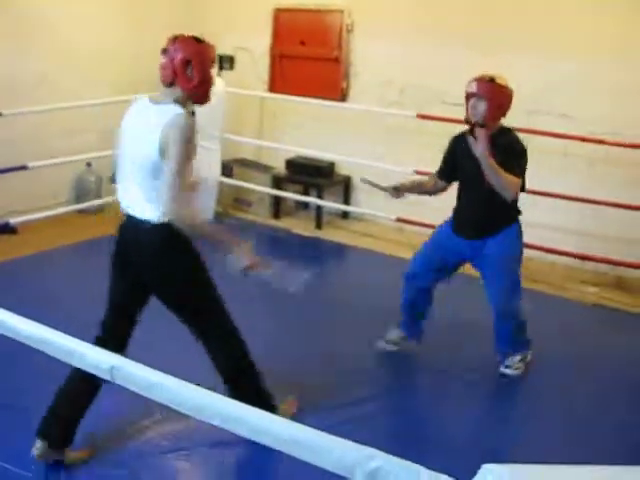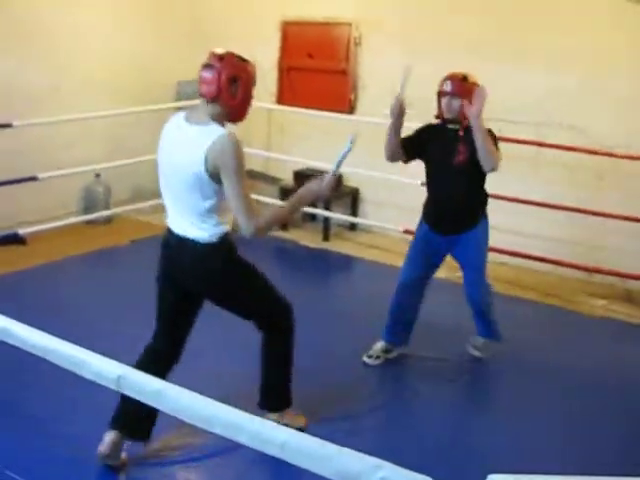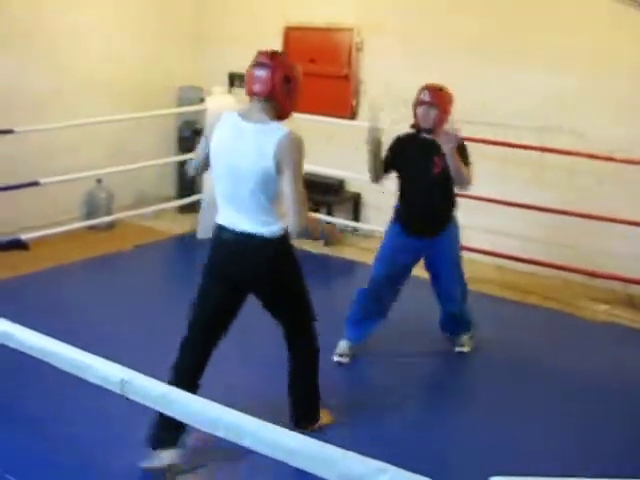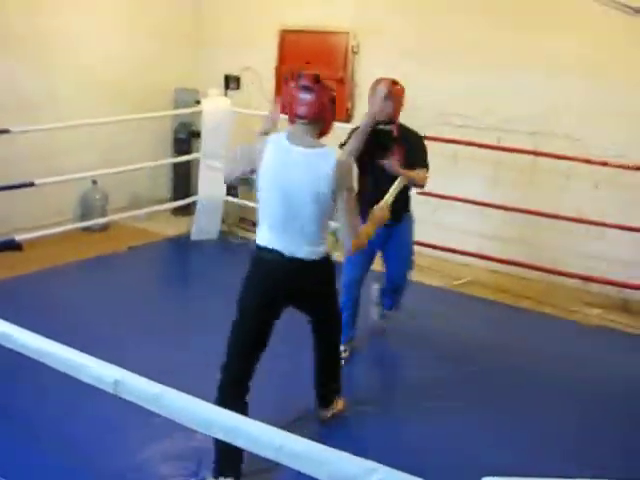
dt=0.3s
person 1, frame 1
left shoulder: (138, 108)
right shoulder: (178, 124)
right elbow: (174, 211)
right wrist: (233, 243)
left hip: (128, 236)
right hip: (160, 243)
left knee: (111, 338)
right knee: (219, 331)
left ankle: (52, 438)
right ankle: (262, 407)
person 1, frame 2
left shoulder: (174, 123)
right shoulder: (223, 143)
right elbow: (251, 226)
right wrist: (307, 195)
left hip: (173, 250)
right hip: (210, 257)
left knee: (163, 343)
right knee: (278, 317)
left ankle: (119, 432)
right ankle: (275, 408)
person 1, frame 3
left shoulder: (219, 125)
right shoulder: (286, 141)
left elbow: (193, 168)
right elbow: (293, 221)
right wrist: (309, 226)
left hip: (223, 250)
right hip: (268, 255)
left knee: (196, 344)
right knee: (302, 334)
left ankle: (164, 443)
right ankle: (306, 417)
person 1, frame 4
left shoulder: (267, 145)
right shoulder: (338, 164)
right elbow: (351, 243)
left hip: (266, 268)
right hip: (311, 271)
left knee: (236, 370)
right knee: (328, 330)
right ankle: (328, 401)
person 2, frame 1
left shoulder: (510, 144)
right shoulder: (461, 142)
left elbow: (510, 191)
right elbow: (440, 182)
left wrist: (485, 158)
right wrist: (410, 186)
left hip: (499, 235)
right hip: (458, 229)
left knee: (504, 299)
right knee: (418, 274)
left ankle: (516, 350)
right ankle: (408, 330)
person 2, frame 2
left shoulder: (480, 135)
right shoulder: (430, 133)
left elbow: (490, 165)
right elbow: (393, 154)
left wrist: (476, 121)
right wrist: (396, 119)
left hip: (470, 229)
right hip: (433, 226)
left knee: (476, 288)
right knee: (409, 283)
left ankle: (485, 334)
right ankle: (393, 341)
person 2, frame 3
left shoulder: (454, 146)
right shoulder: (403, 142)
left elbow: (464, 182)
right elbow: (377, 176)
left wrist: (450, 152)
right wrist: (374, 152)
left hip: (441, 231)
right hip: (403, 228)
left knee: (452, 289)
right knee: (380, 282)
left ankle: (460, 331)
right ankle: (351, 337)
person 2, frame 4
left shoulder: (411, 139)
right shoulder: (361, 134)
left elbow: (421, 179)
left wrist: (400, 171)
left hip: (399, 220)
right hip: (366, 218)
left knee: (398, 274)
right knee: (352, 278)
left ankle: (384, 301)
right ankle: (343, 338)
